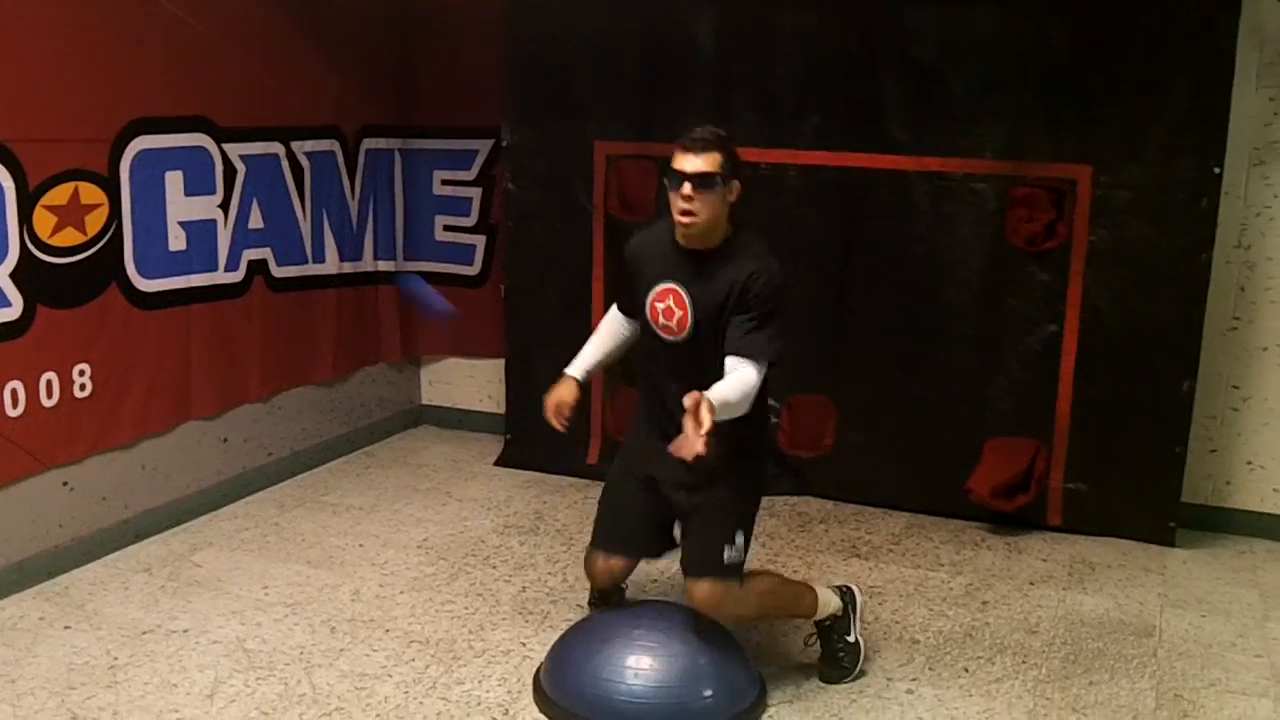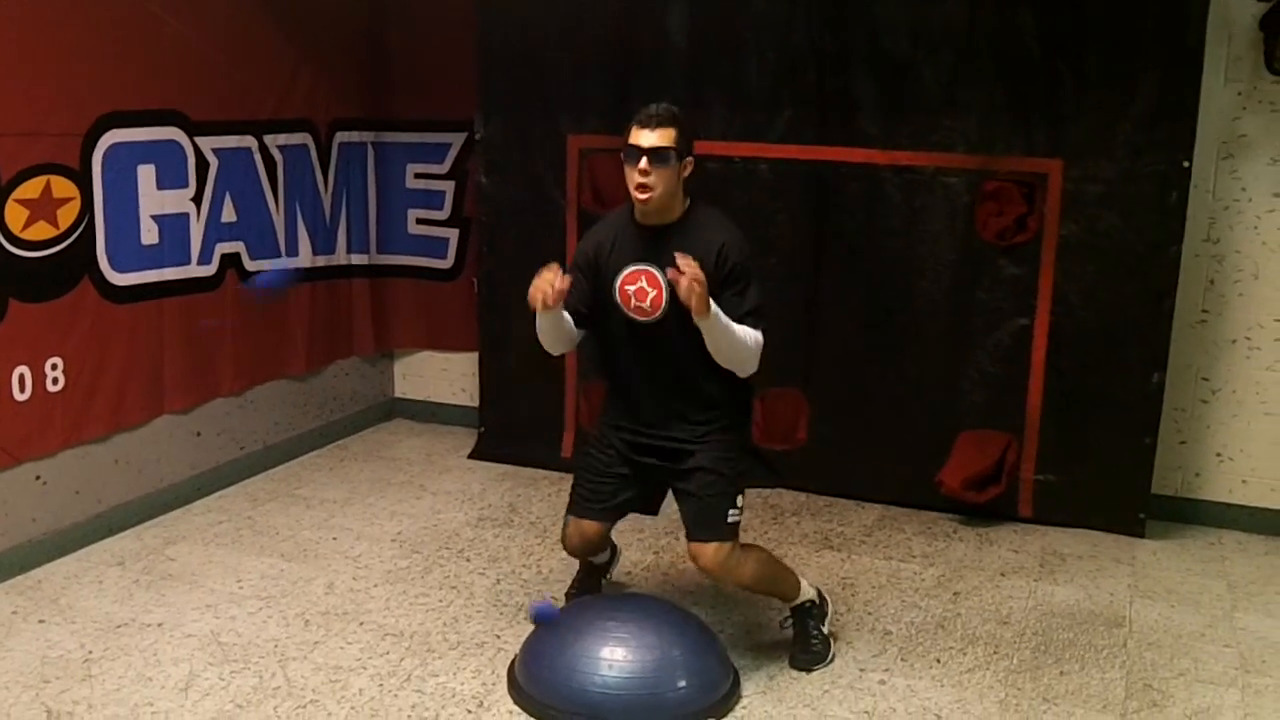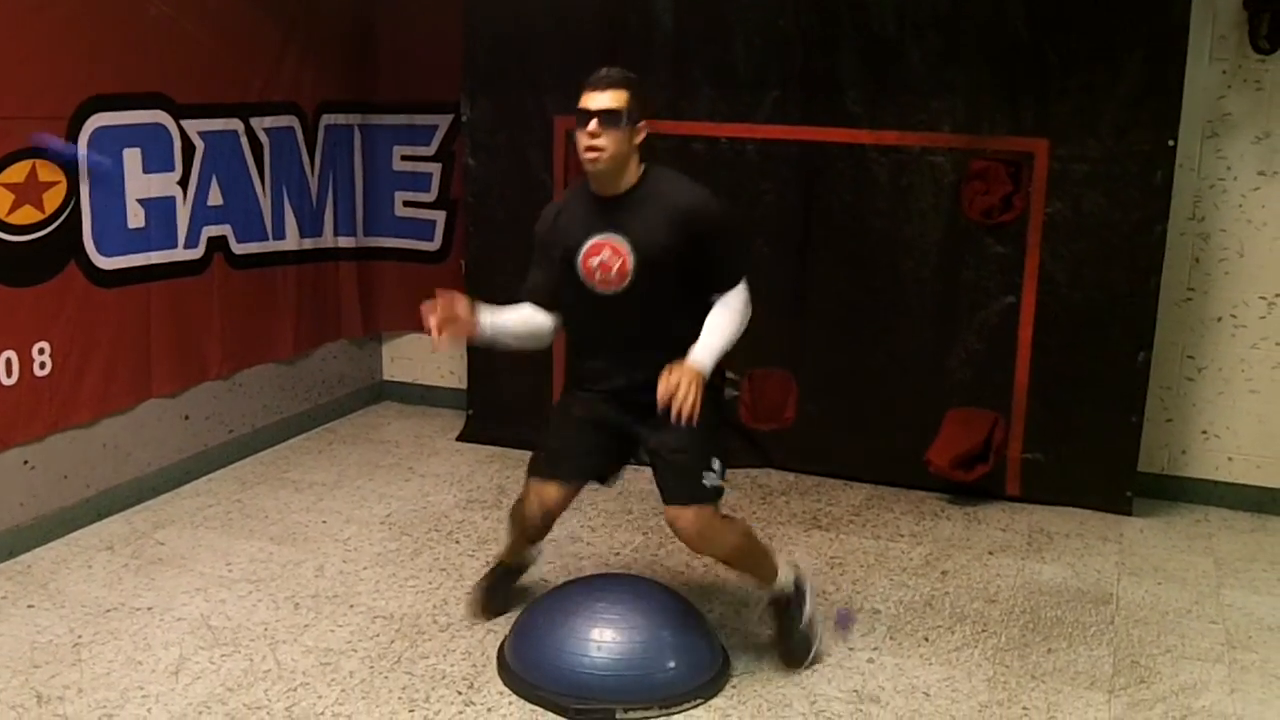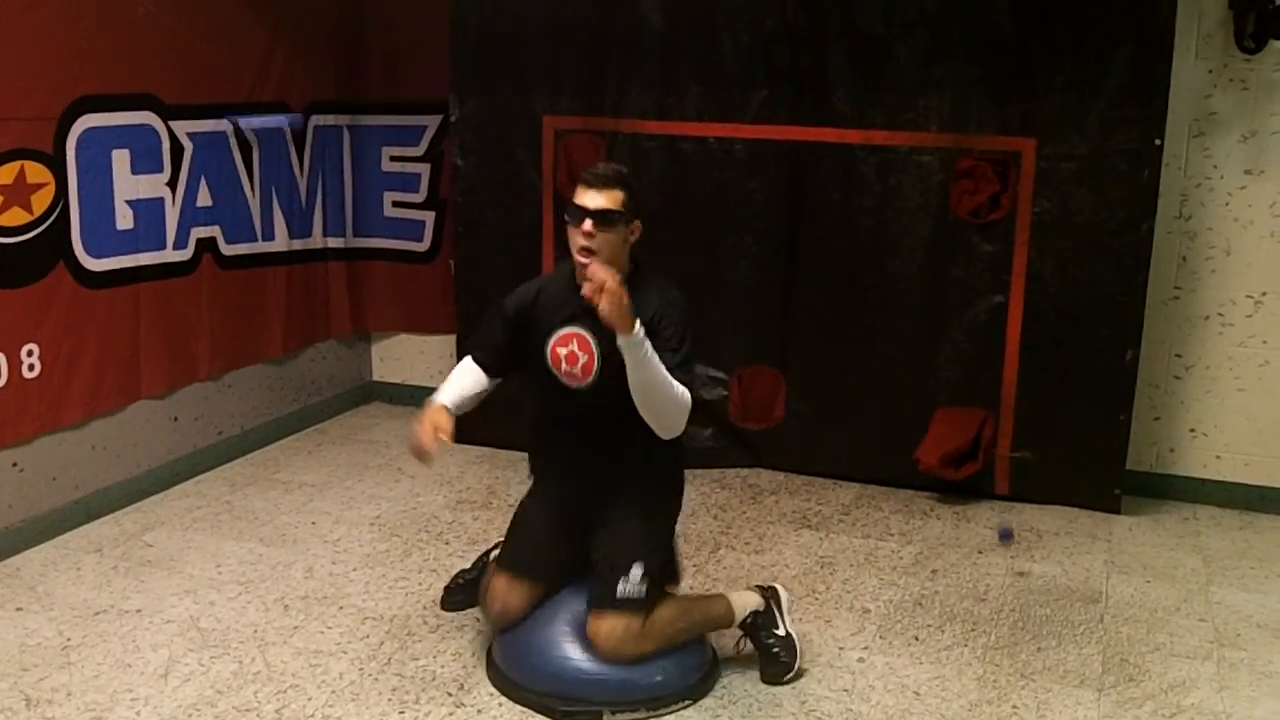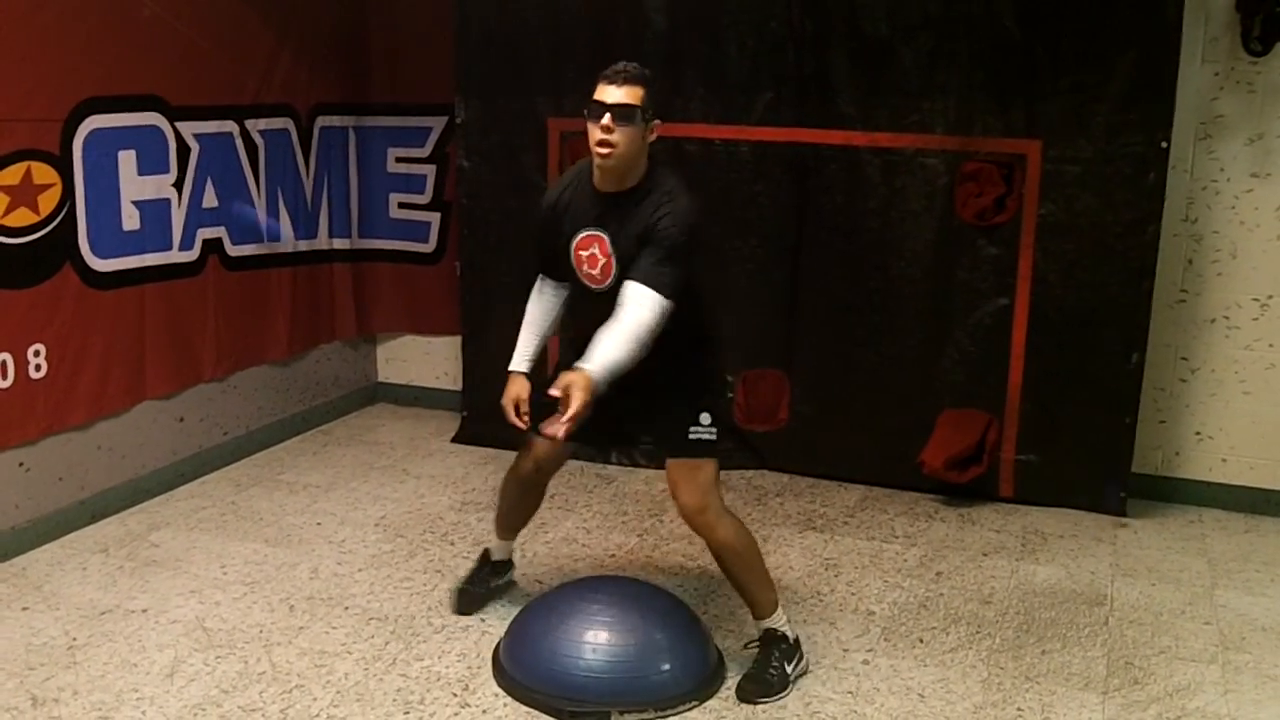
dt=1s
person 1, frame 1
left shoulder: (752, 274)
right shoulder: (644, 248)
left elbow: (745, 381)
left wrist: (709, 404)
right wrist: (574, 374)
left hip: (724, 452)
right hip: (648, 440)
left knee: (712, 595)
right knee: (604, 568)
left ankle: (833, 606)
right ankle: (609, 594)
person 1, frame 2
left shoulder: (718, 241)
right shoulder: (603, 240)
left elbow: (748, 359)
right elbow: (560, 339)
left wrist: (706, 311)
right wrist: (549, 306)
left hip: (708, 425)
right hip: (627, 419)
left knee: (715, 558)
right knee: (579, 536)
left ankle: (807, 600)
right ankle: (600, 562)
person 1, frame 3
left shoulder: (685, 206)
right shoulder: (561, 218)
left elbow: (735, 297)
right elbow: (543, 317)
left wrist: (698, 364)
right wrist: (480, 323)
left hip: (670, 392)
right hip: (593, 388)
left knee: (694, 524)
right knee: (538, 504)
left ankle: (787, 590)
right ankle: (513, 561)
person 1, frame 4
left shoulder: (658, 308)
right shoulder: (535, 300)
left elbow: (671, 422)
right elbow: (481, 365)
left wrist: (626, 329)
right wrist: (441, 405)
left hip: (636, 489)
right hip: (561, 482)
left knee: (614, 639)
right knee: (502, 610)
left ankle: (756, 607)
right ankle: (496, 563)
person 1, frame 5
left shoulder: (670, 209)
right shoulder: (564, 196)
left elbow: (641, 313)
right elbow: (551, 283)
left wrist: (589, 377)
right wrist: (520, 367)
left hip: (675, 369)
right hip: (586, 361)
left knee: (699, 506)
right knee: (531, 461)
left ankle: (779, 637)
right ankle: (498, 561)
